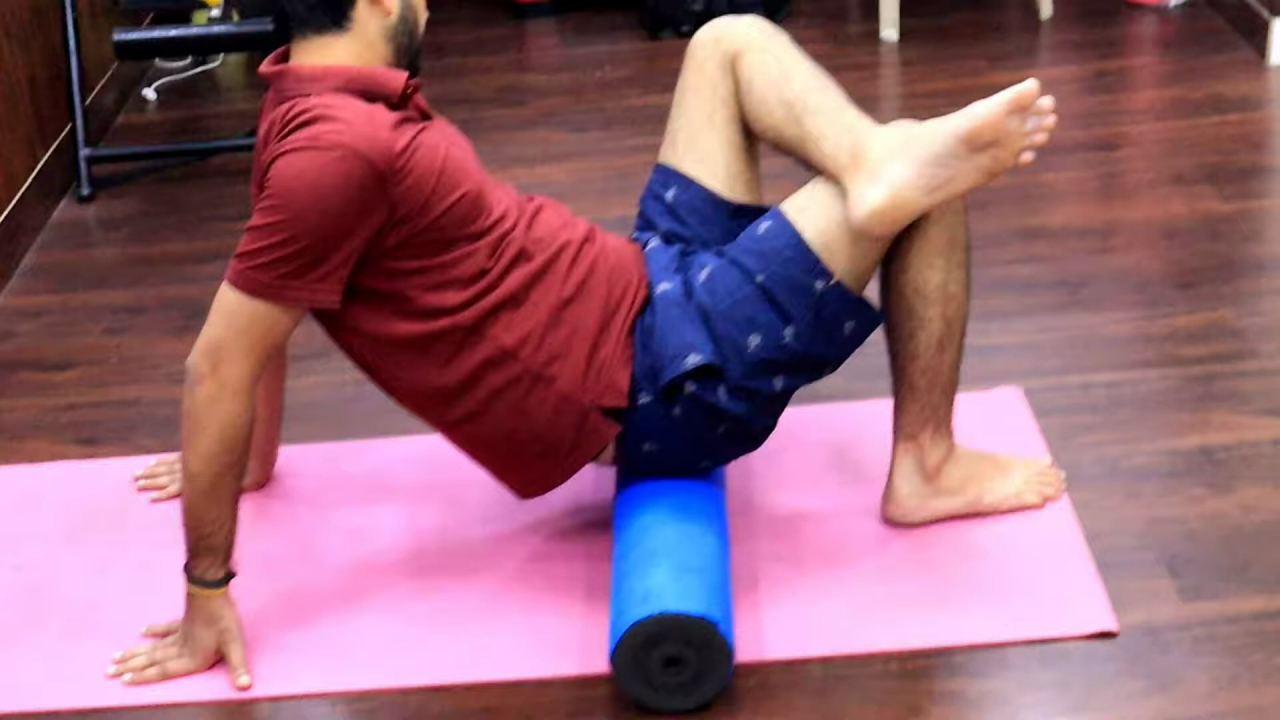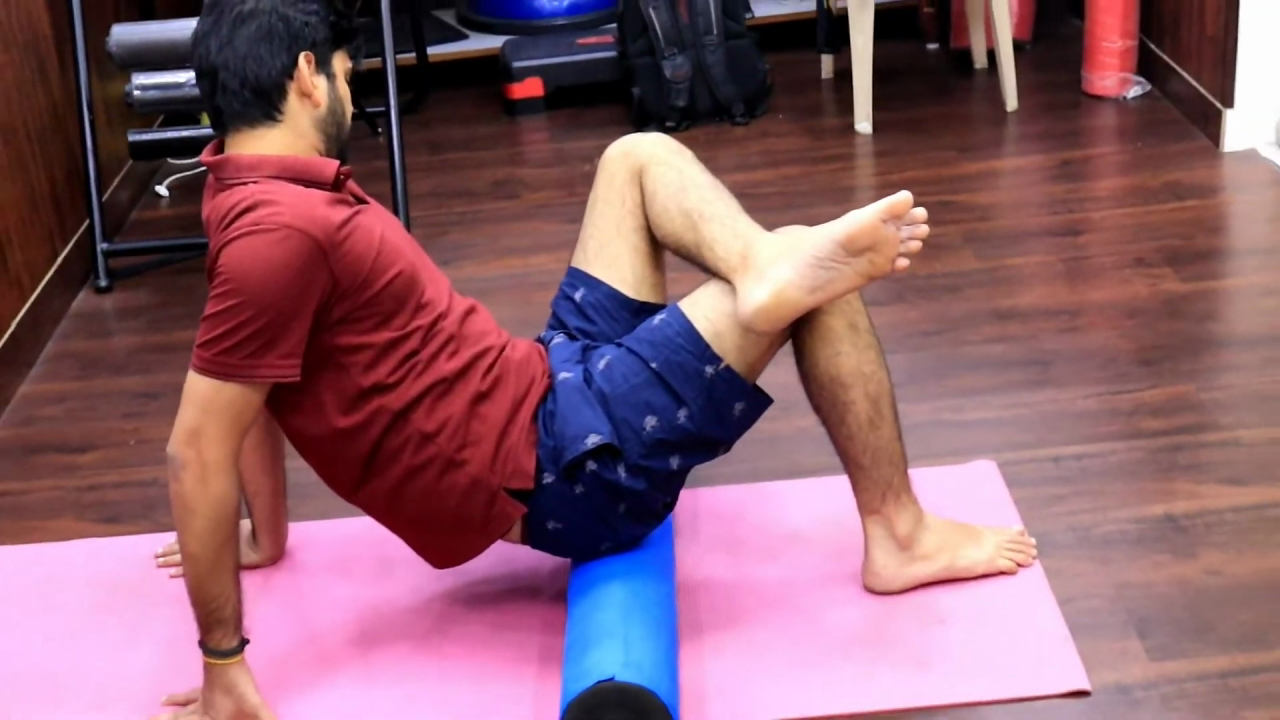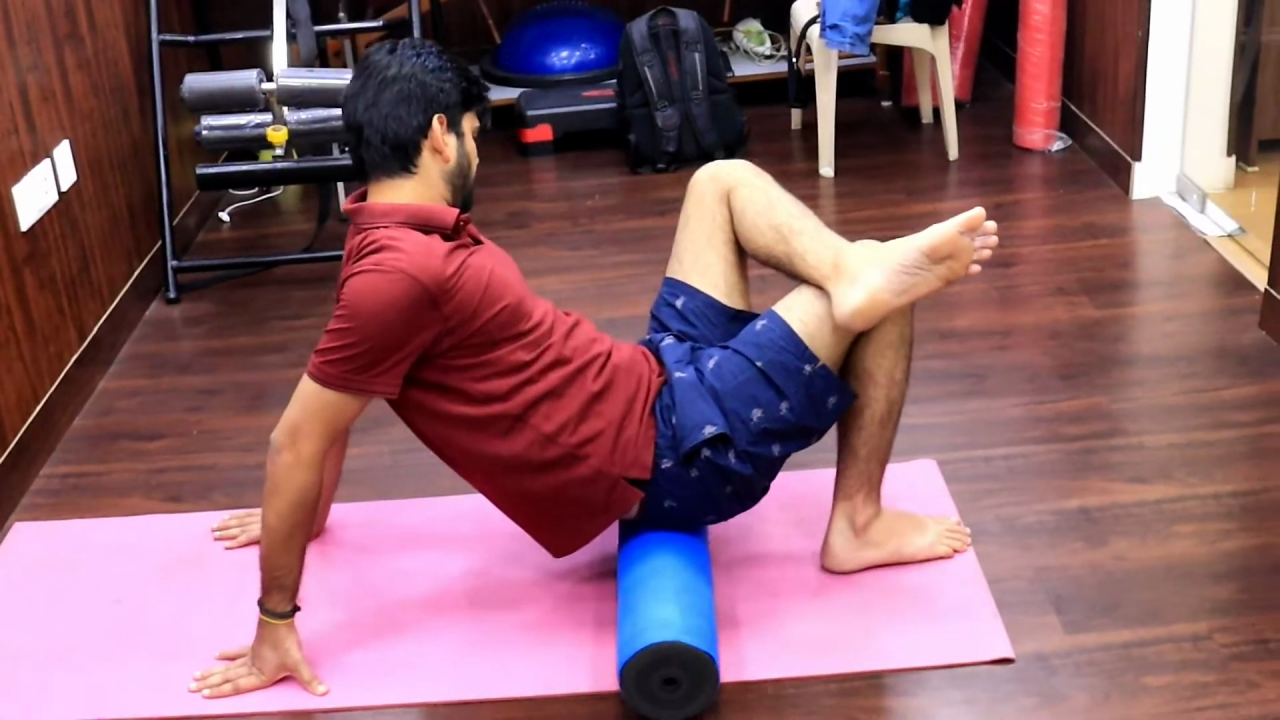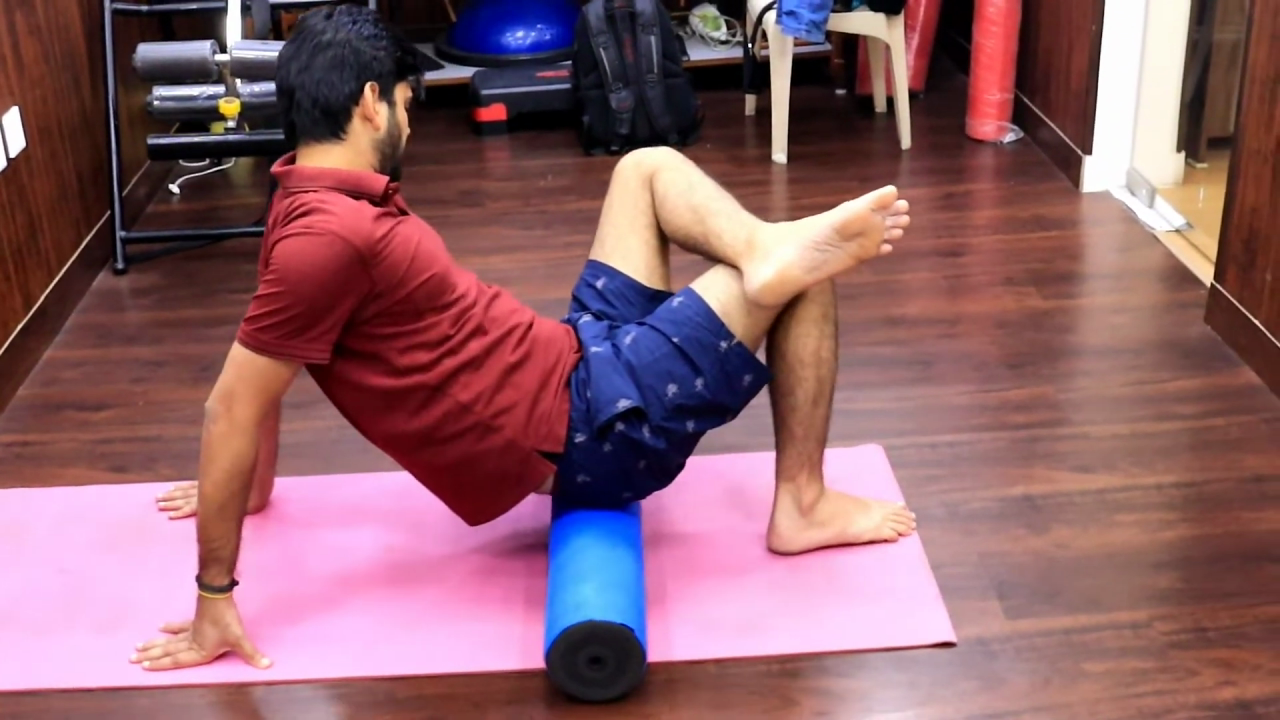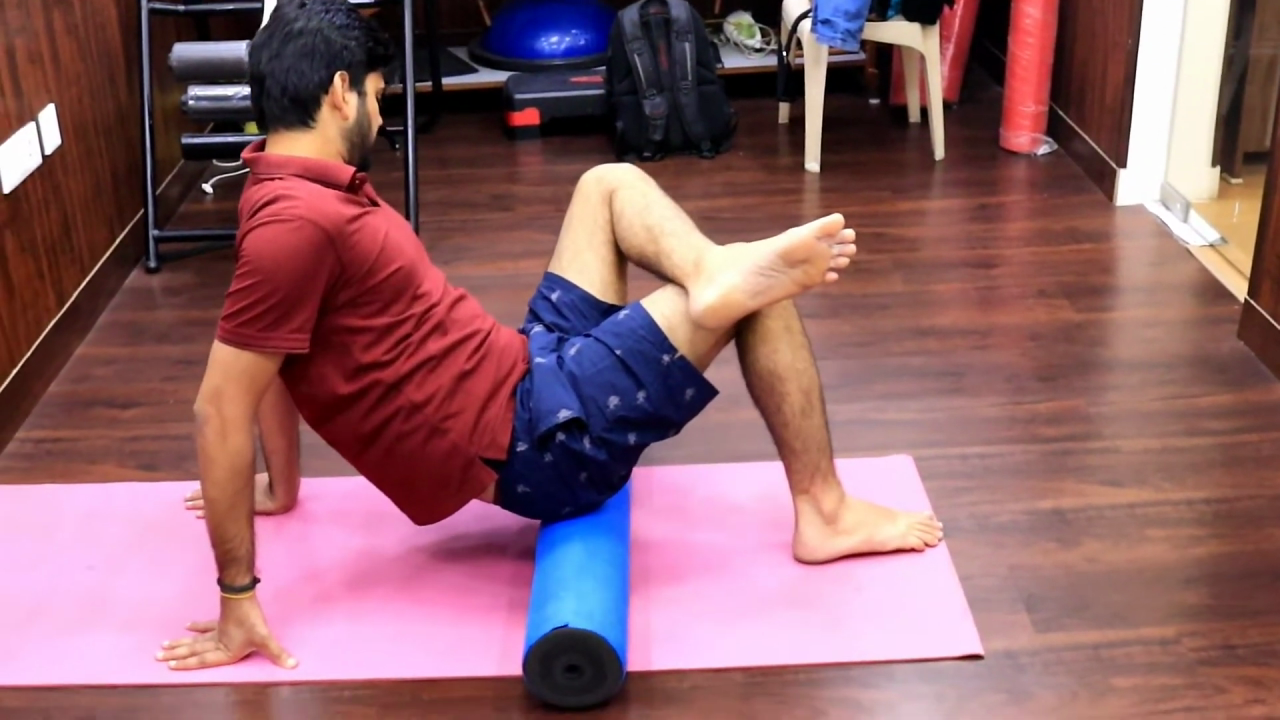
dt=1s
person 1, frame 1
left shoulder: (320, 100)
right shoulder: (339, 145)
left elbow: (262, 313)
right elbow: (220, 365)
left wrist: (256, 461)
right wrist: (206, 596)
left hip: (639, 287)
right hip: (655, 378)
right knee: (919, 172)
left ankle: (873, 167)
right ankle: (930, 466)
person 1, frame 2
left shoulder: (262, 193)
right shoulder: (282, 229)
left elbow: (260, 396)
right elbow: (197, 450)
left wrist: (266, 534)
left hip: (558, 384)
right hip: (563, 466)
left knee: (642, 158)
right knee: (818, 282)
left ankle: (767, 266)
right ankle: (900, 533)
person 1, frame 3
left shoulder: (394, 235)
right shoulder: (403, 272)
left elbow: (335, 367)
right elbow: (297, 439)
right wrist: (275, 626)
left hip: (659, 382)
right hip: (676, 446)
left knee: (725, 181)
right knee: (882, 288)
left ankle: (848, 270)
right ankle: (860, 522)
person 1, frame 4
left shoulder: (320, 199)
right shoulder: (332, 234)
left elbow: (265, 376)
right elbow: (230, 407)
left wrist: (259, 486)
right wrist: (215, 597)
left hip: (576, 361)
right hip: (590, 424)
left knee: (649, 167)
right knee: (805, 275)
left ankle: (765, 249)
right ankle: (805, 505)
person 1, frame 5
left shoulder: (297, 190)
right shoulder: (298, 222)
left elbow: (275, 363)
right elbow: (220, 409)
left wrist: (282, 486)
right wrist: (236, 599)
left hip: (532, 372)
right hip: (533, 439)
left knee: (611, 185)
right knee: (762, 294)
left ankle: (716, 274)
right ankle: (824, 510)
